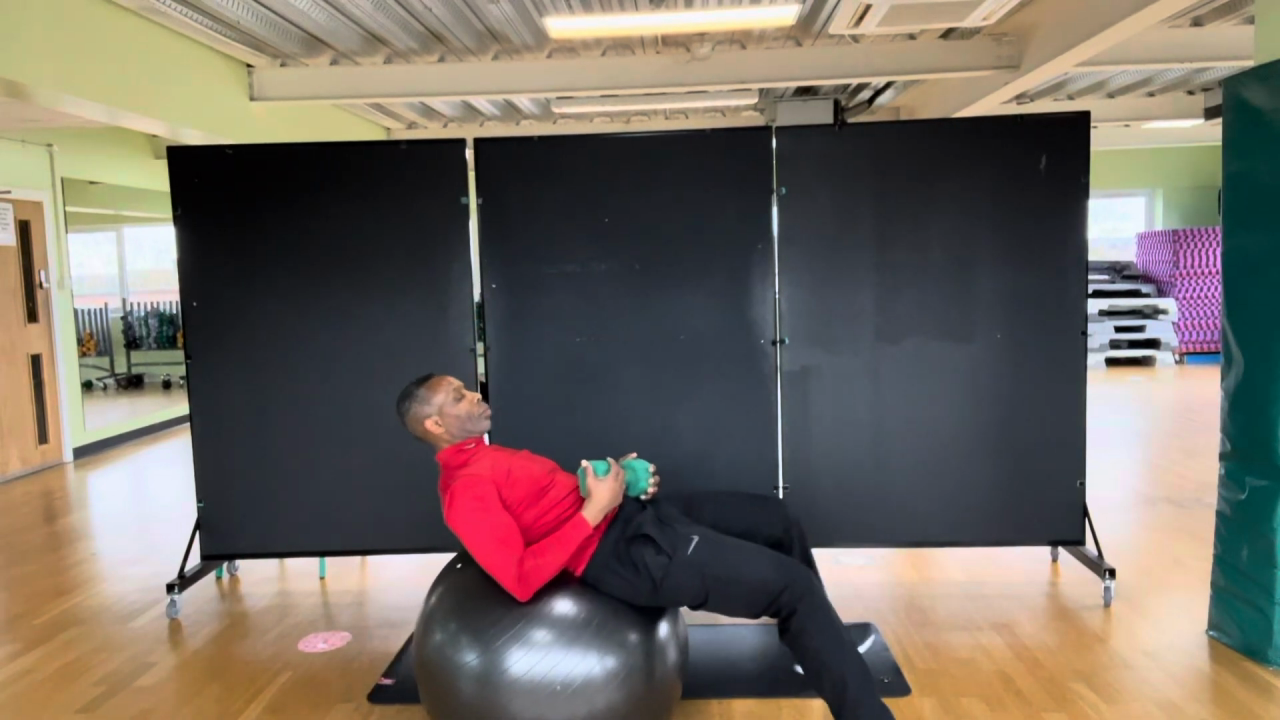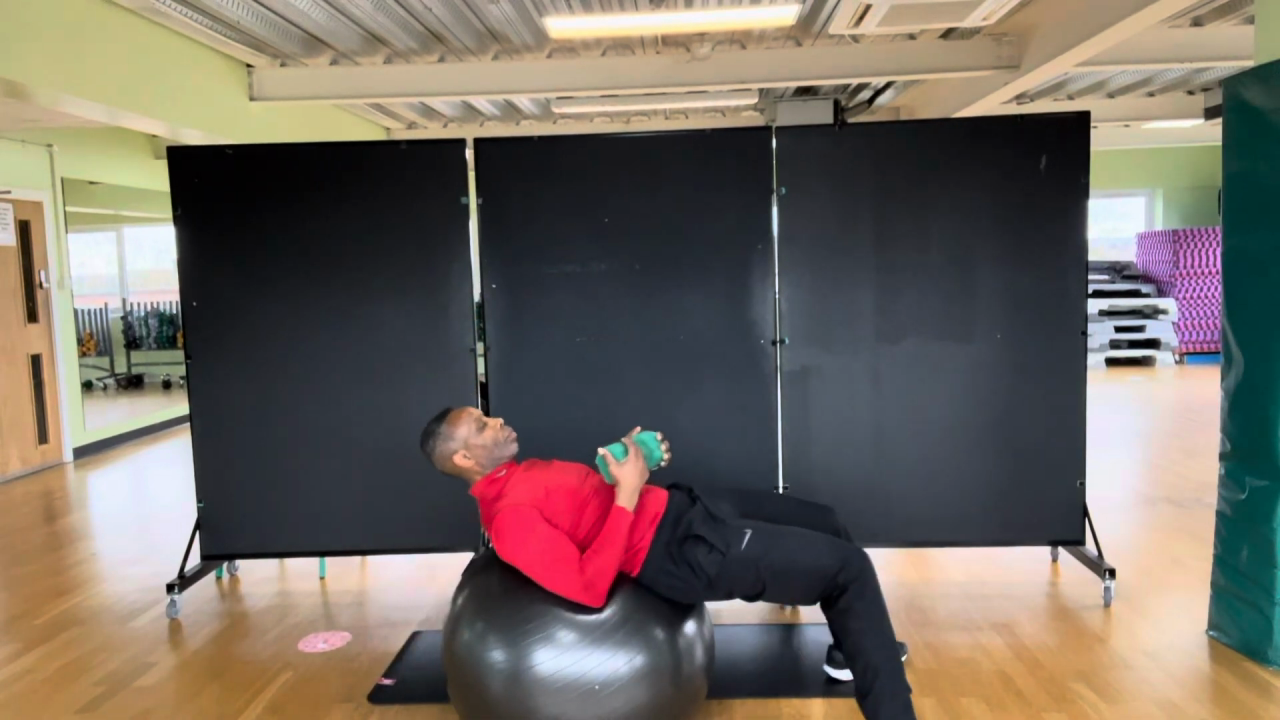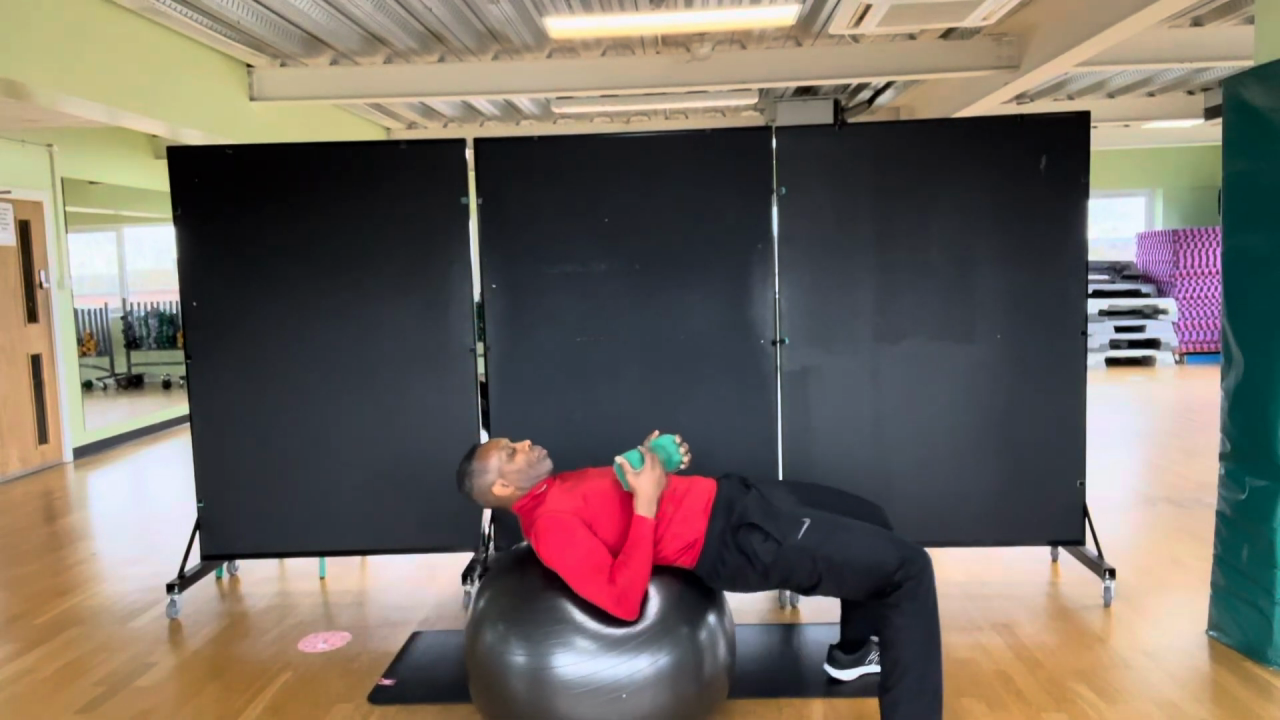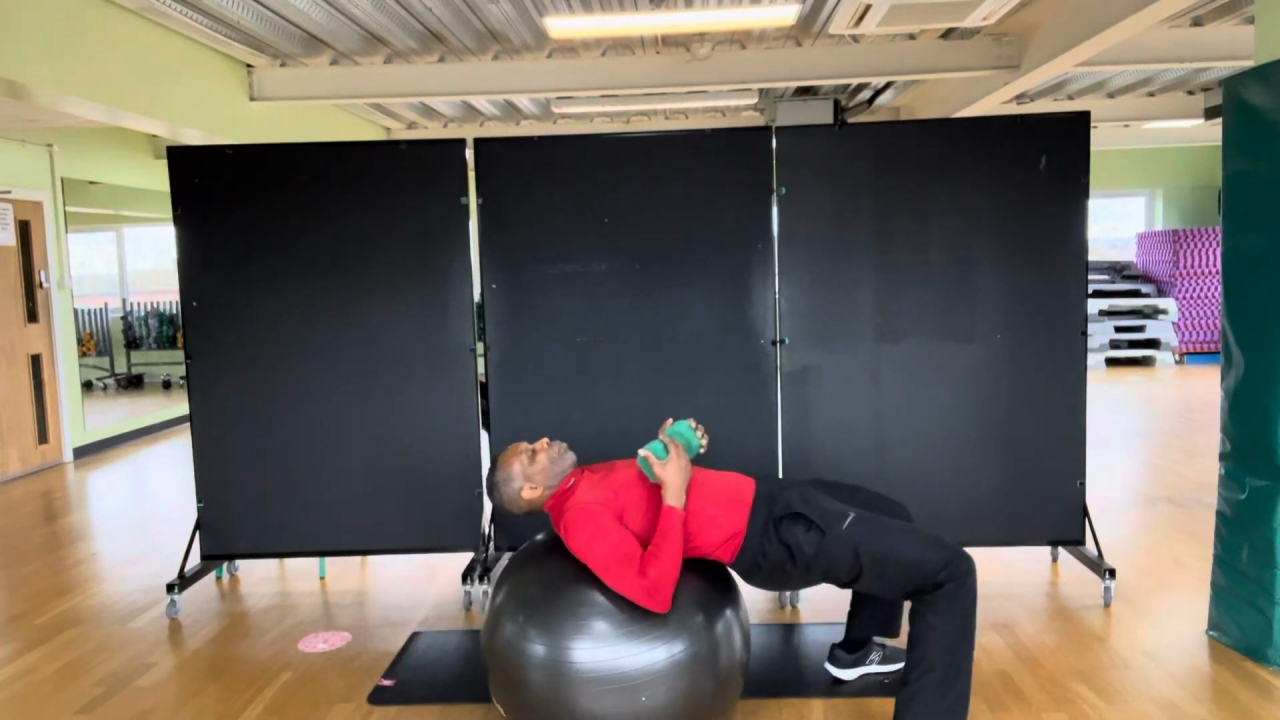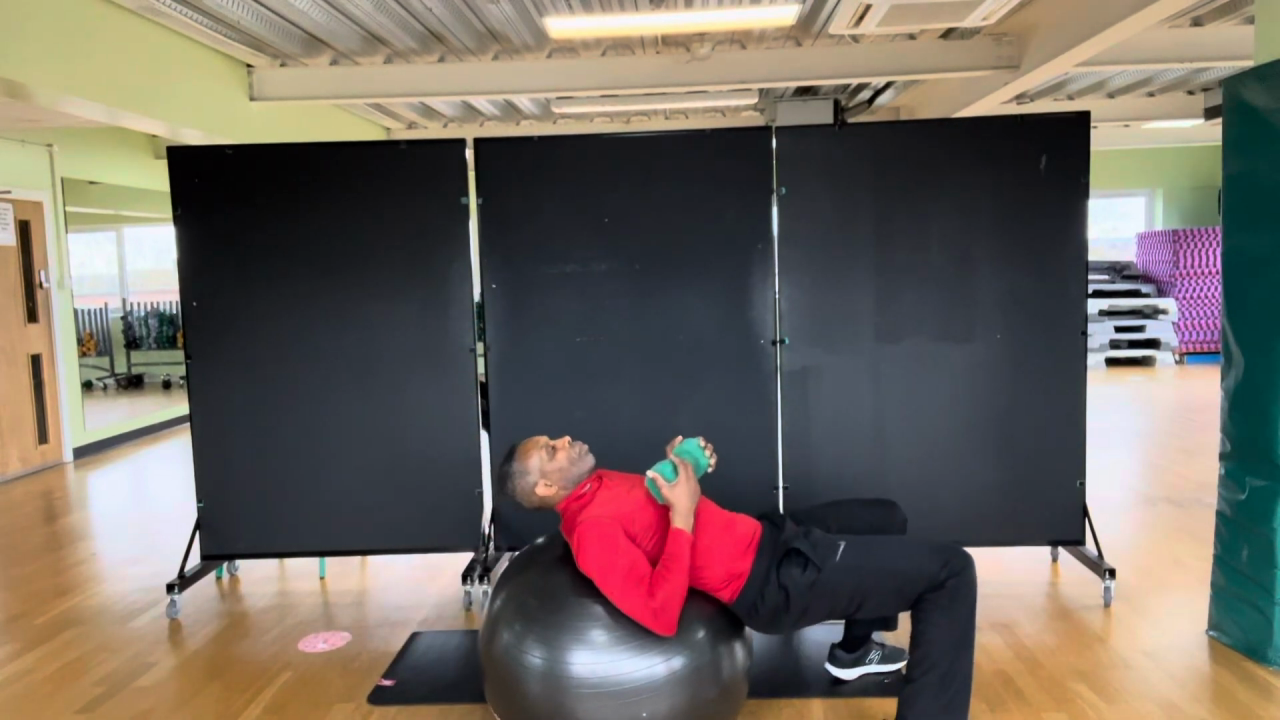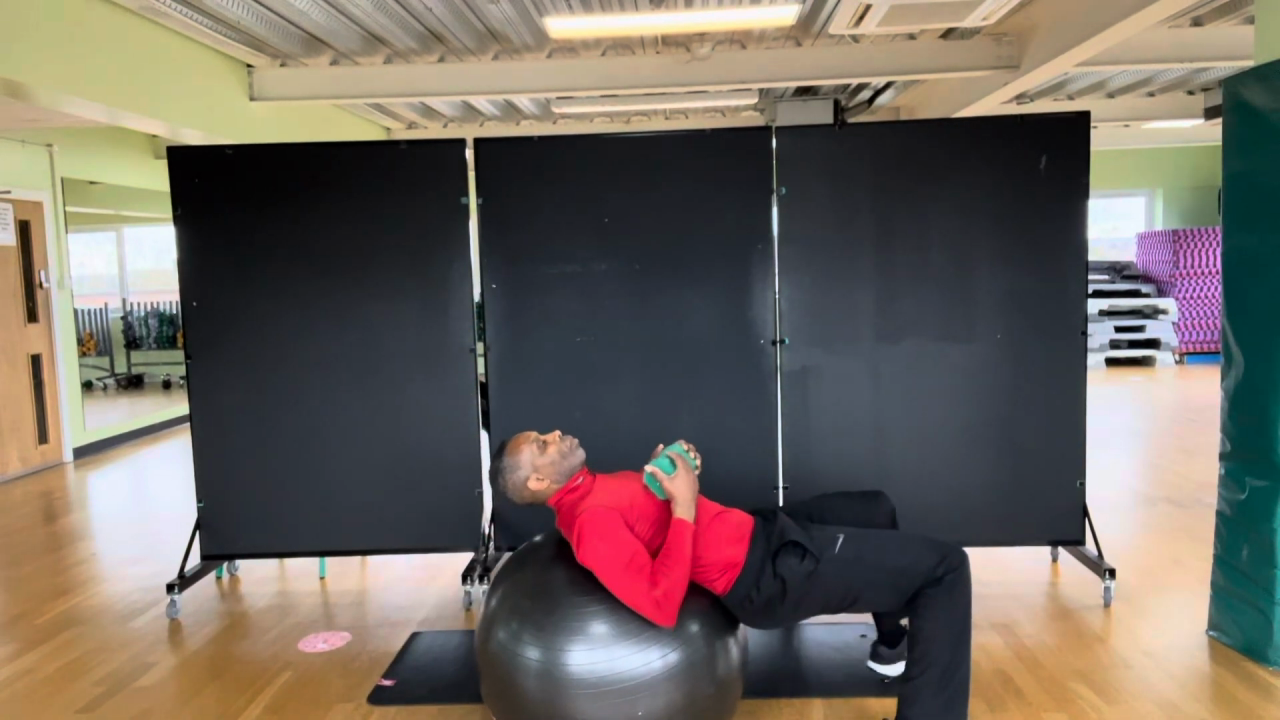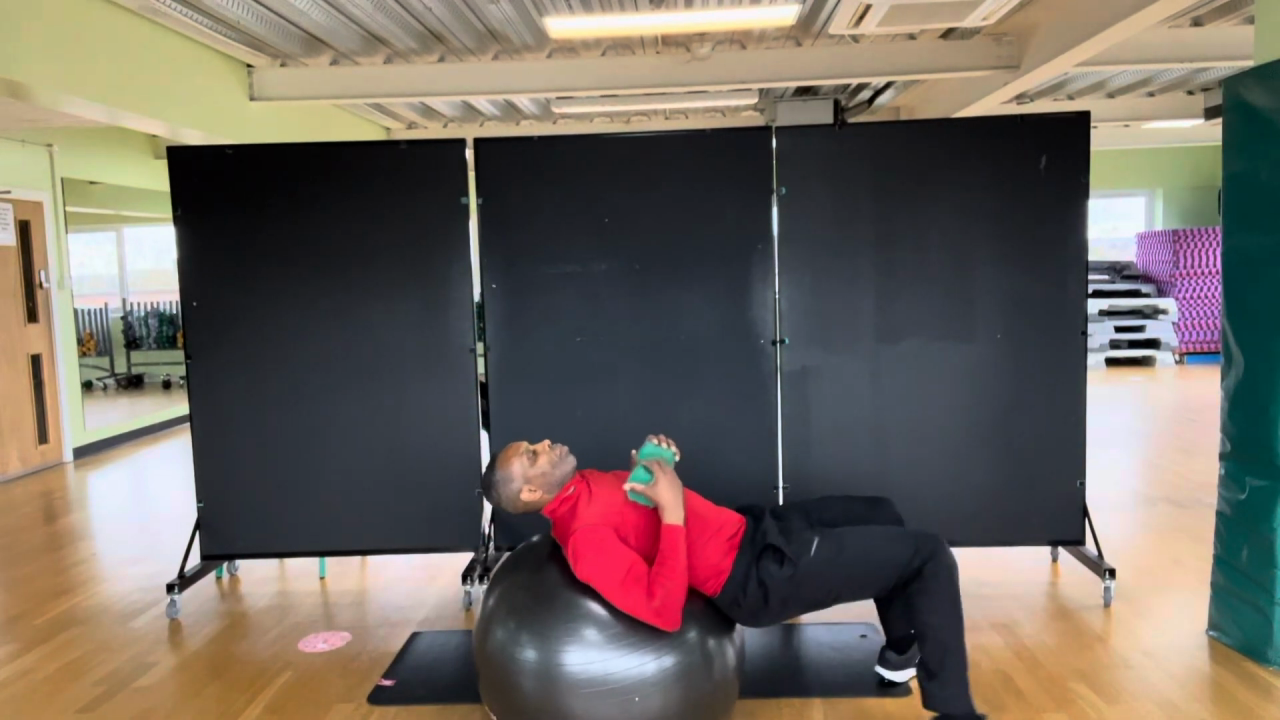
dt=0.3s
person 1, frame 1
left shoulder: (482, 459)
right shoulder: (465, 490)
right elbow: (522, 578)
left wrist: (620, 484)
right wrist: (596, 510)
left hip: (636, 517)
right hip: (629, 552)
left knee: (774, 518)
right knee: (793, 583)
left ankle: (818, 645)
person 1, frame 2
left shoulder: (513, 476)
right shoulder: (508, 514)
right elbow: (589, 586)
left wrist: (633, 466)
right wrist: (628, 492)
left hip: (682, 509)
right hip: (682, 550)
left knee: (821, 522)
right knee: (848, 567)
left ankle: (856, 651)
person 1, frame 3
left shoulder: (551, 489)
right shoulder: (550, 523)
right elbow: (623, 600)
left wrist: (656, 463)
right wrist: (647, 501)
left hip: (736, 499)
right hip: (743, 537)
left knee: (872, 525)
right knee: (908, 568)
left ankle: (853, 650)
person 1, frame 4
left shoulder: (582, 482)
right shoulder: (579, 515)
right elbow: (655, 591)
left wrist: (676, 451)
right wrist: (674, 491)
left hip: (769, 499)
right hip: (779, 534)
left knee: (896, 524)
right knee: (950, 569)
left ankle: (856, 648)
person 1, frame 5
left shoulder: (594, 486)
right shoulder: (592, 529)
right elbow: (660, 614)
left wrist: (676, 468)
right wrist: (683, 513)
left hip: (768, 537)
right hip: (773, 579)
left knee: (886, 518)
right knee: (950, 569)
left ankle: (852, 650)
person 1, frame 6
left shoulder: (585, 488)
right shoulder: (590, 521)
right elbow: (662, 604)
left wrist: (668, 471)
right wrist: (682, 504)
left hip: (760, 533)
right hip: (767, 573)
left knee: (875, 508)
right knee: (944, 566)
left ankle: (893, 644)
person 1, frame 7
left shoulder: (582, 485)
right shoulder: (582, 534)
right elbow: (666, 611)
left wrist: (651, 465)
right wrist: (671, 509)
left hip: (750, 528)
right hip: (760, 571)
left knee: (880, 515)
right knee: (927, 555)
left ankle: (902, 649)
